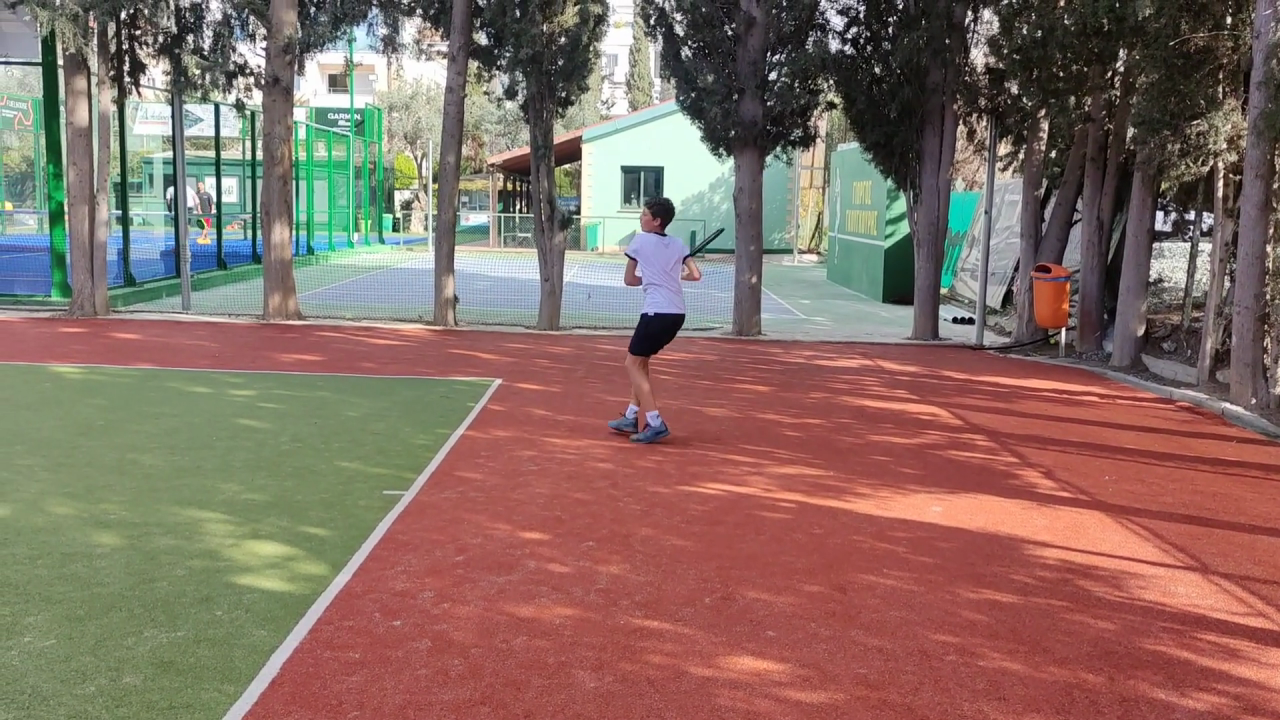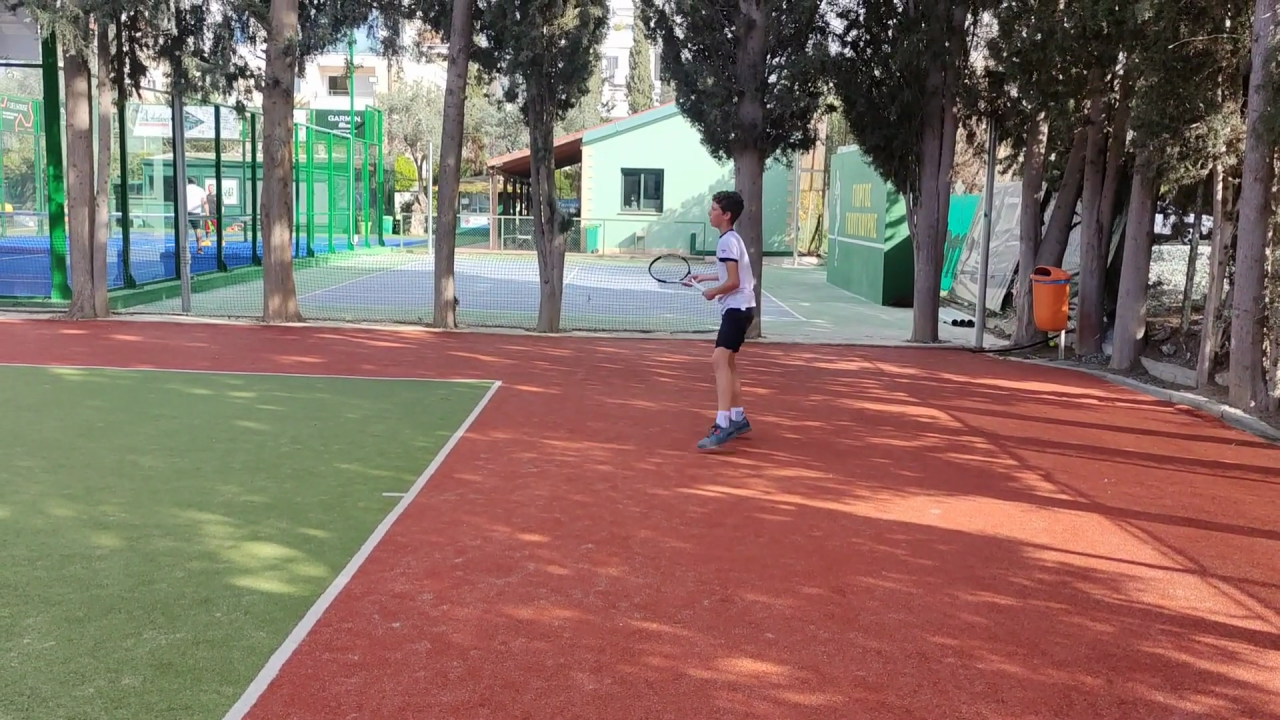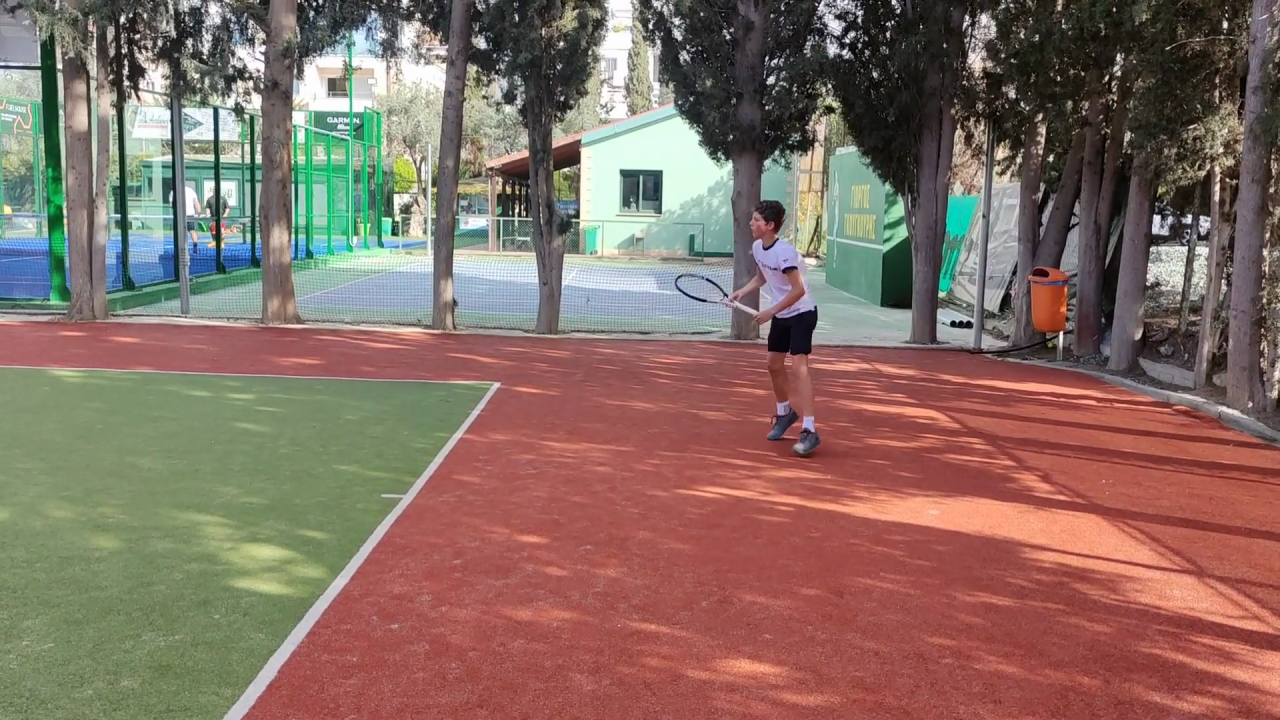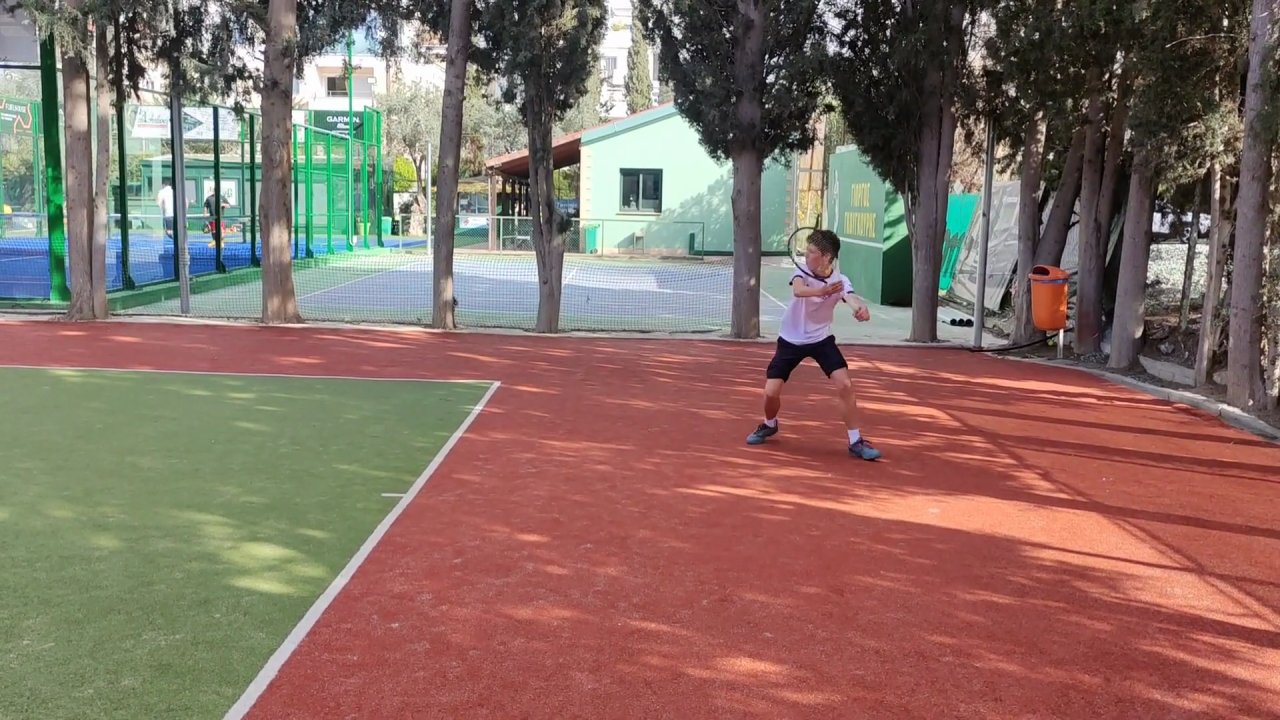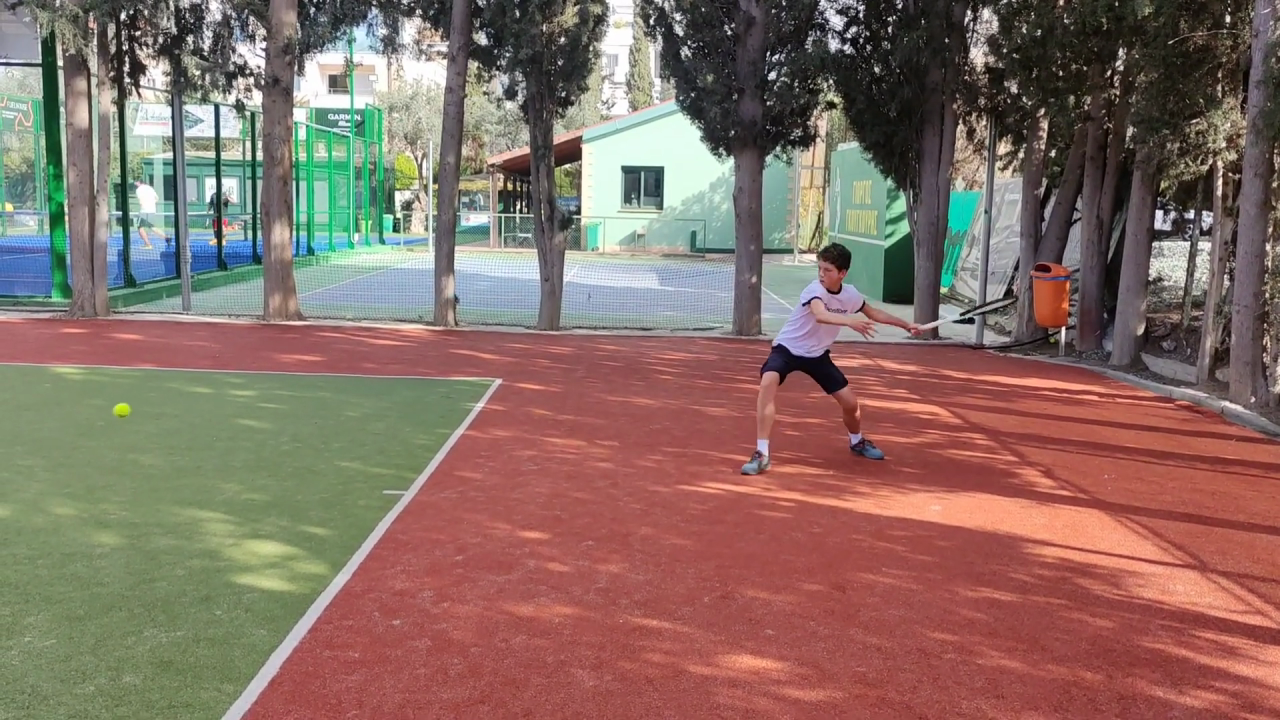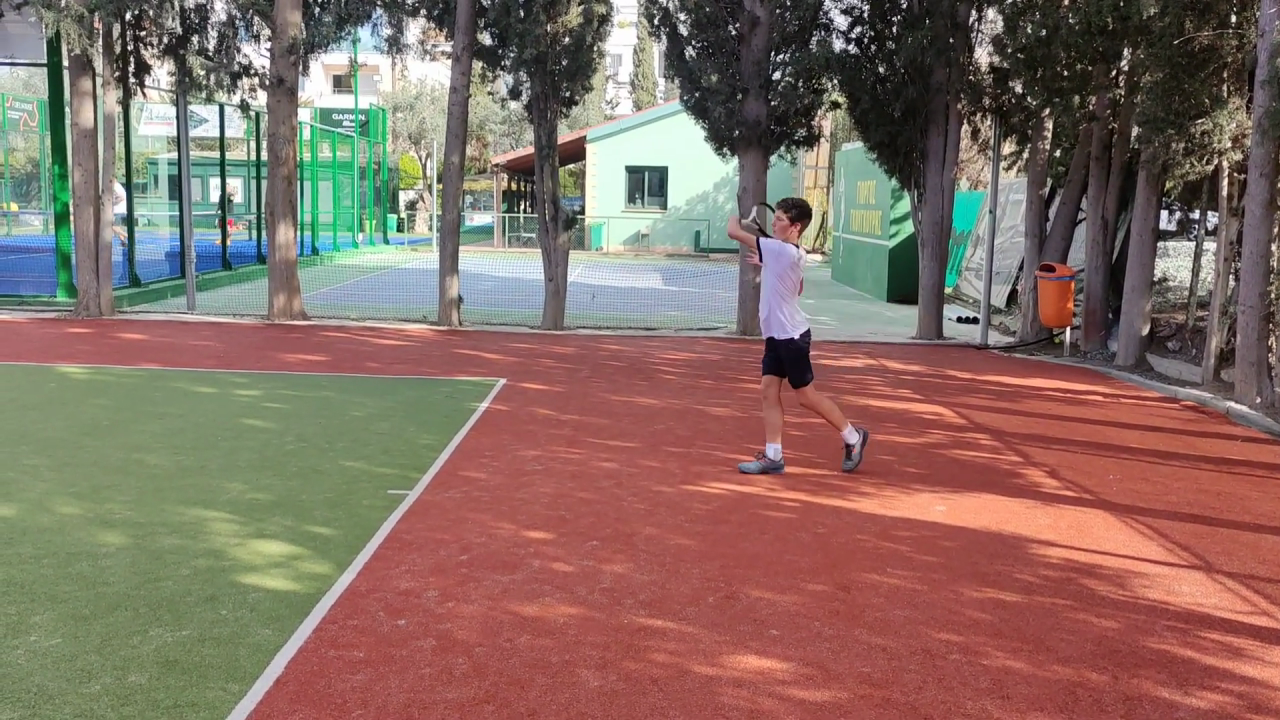
dt=0.5s
person 1, frame 1
left shoulder: (639, 240)
right shoulder: (678, 244)
left elbow: (629, 279)
right elbow: (695, 275)
left hip: (655, 313)
right hip: (676, 314)
left knee: (633, 365)
right knee: (641, 363)
left ankle: (655, 424)
right ankle: (632, 417)
person 1, frame 2
left shoulder: (727, 242)
right shoulder: (732, 239)
left elbow: (733, 281)
left wrist: (712, 293)
right wrist: (705, 276)
left hip: (737, 308)
right hip: (737, 308)
left knee: (719, 361)
right knee: (725, 363)
left ankle: (723, 424)
right ankle: (735, 418)
person 1, frame 3
left shoulder: (785, 251)
right shoulder: (757, 247)
left elbow: (798, 290)
left wrist: (770, 311)
right wrist: (742, 291)
left hip: (801, 313)
right hip: (781, 315)
left knee: (799, 368)
right knee: (774, 364)
left ankle: (809, 431)
right ankle: (785, 413)
person 1, frame 4
left shoulder: (839, 282)
right shoulder: (801, 271)
left elbow: (858, 305)
right elbow: (799, 291)
left wrist: (862, 311)
right wrist: (825, 290)
left hip: (821, 340)
right hip: (789, 340)
left knee: (844, 385)
right knee: (771, 393)
left ankle: (855, 440)
right ankle: (769, 424)
person 1, frame 5
left shoulder: (850, 294)
right shoulder: (814, 290)
left elbow: (873, 314)
right elbow: (820, 315)
left wrist: (906, 325)
right wrist: (849, 322)
left hip: (817, 355)
right hip: (786, 348)
left knee: (850, 402)
right knee: (767, 386)
left ankle: (857, 441)
right ankle: (761, 454)
person 1, frame 6
left shoulder: (775, 248)
right shoulder: (794, 254)
left elbow: (734, 232)
left wrist: (734, 219)
left hip: (791, 336)
right hip: (778, 335)
left knee: (806, 395)
right knee: (768, 390)
left ankle: (853, 437)
right ankle: (773, 456)
